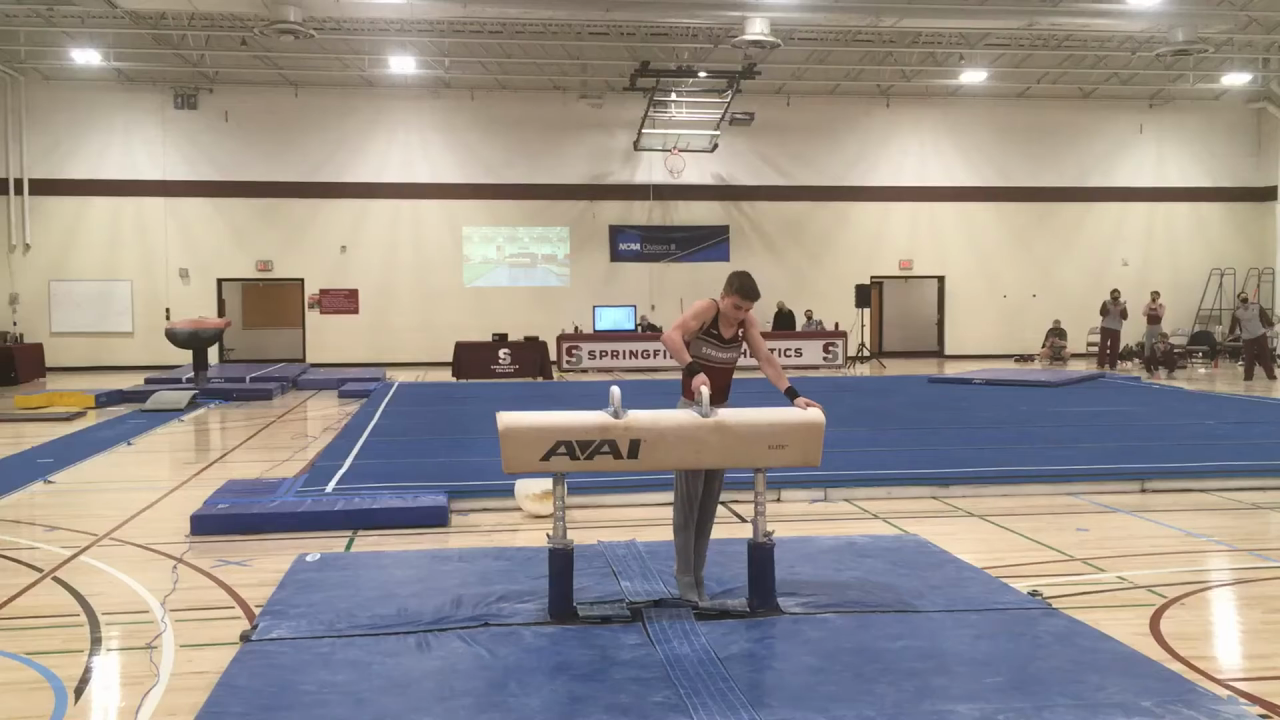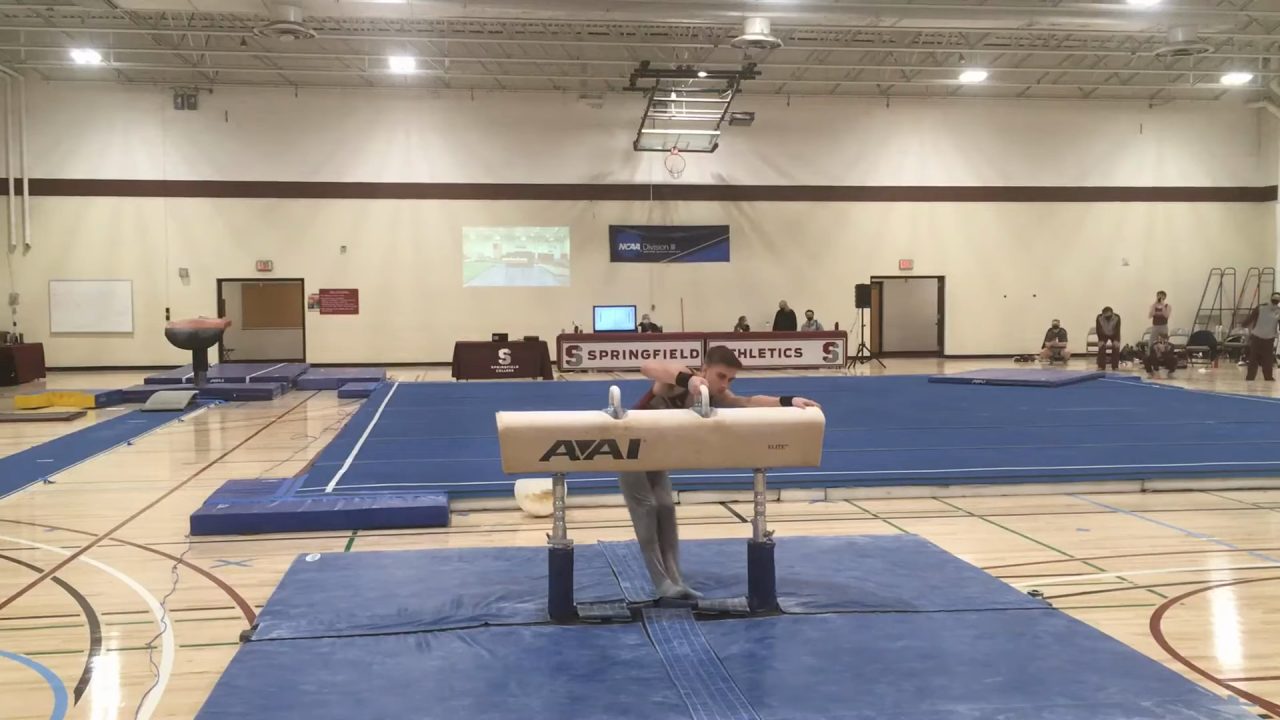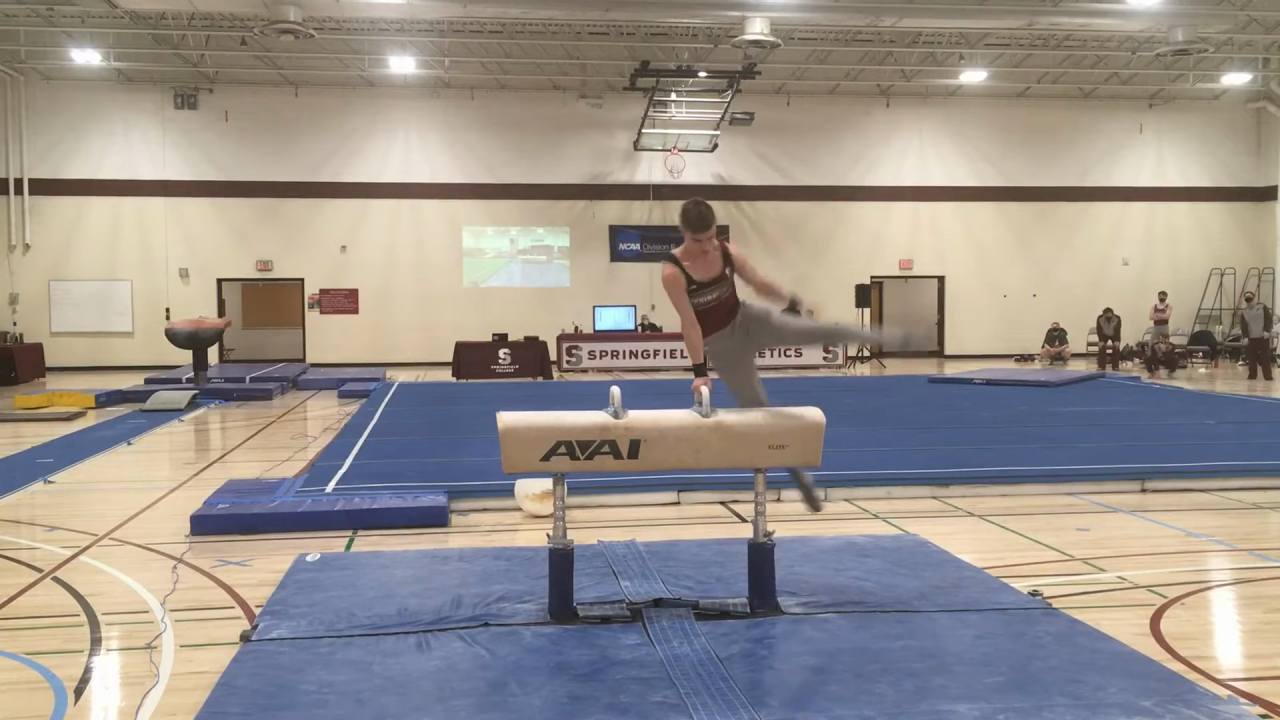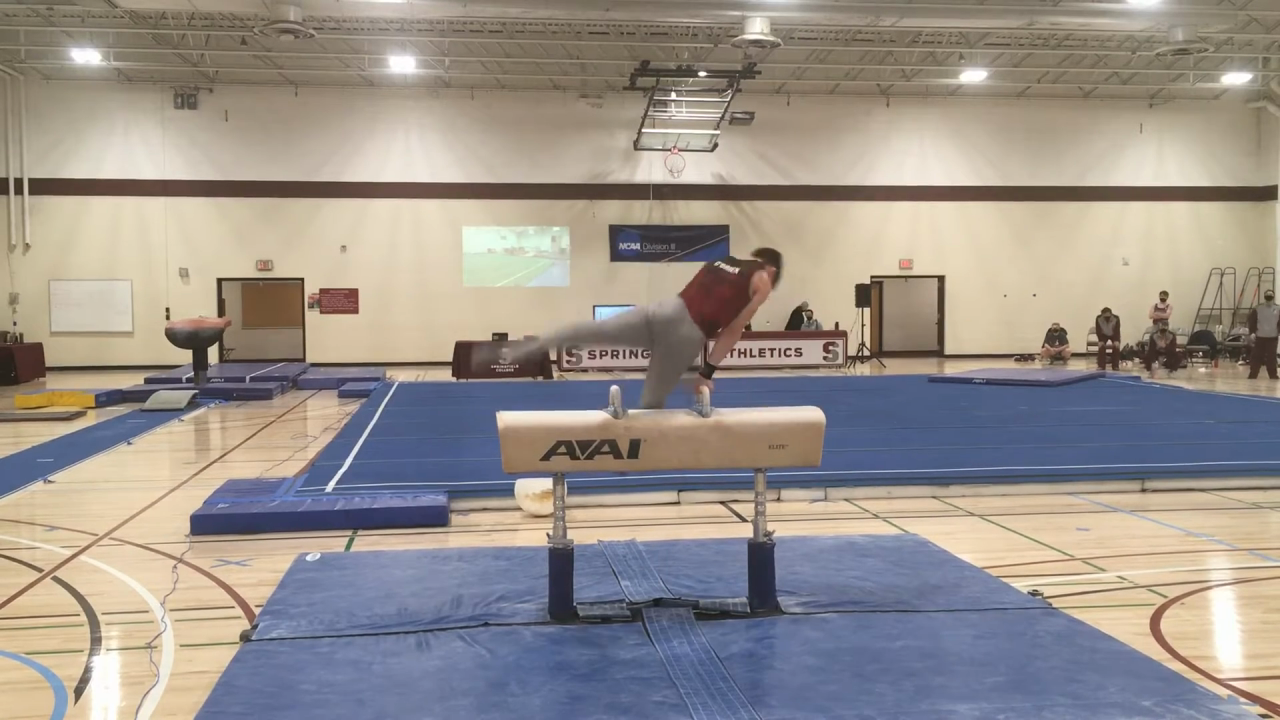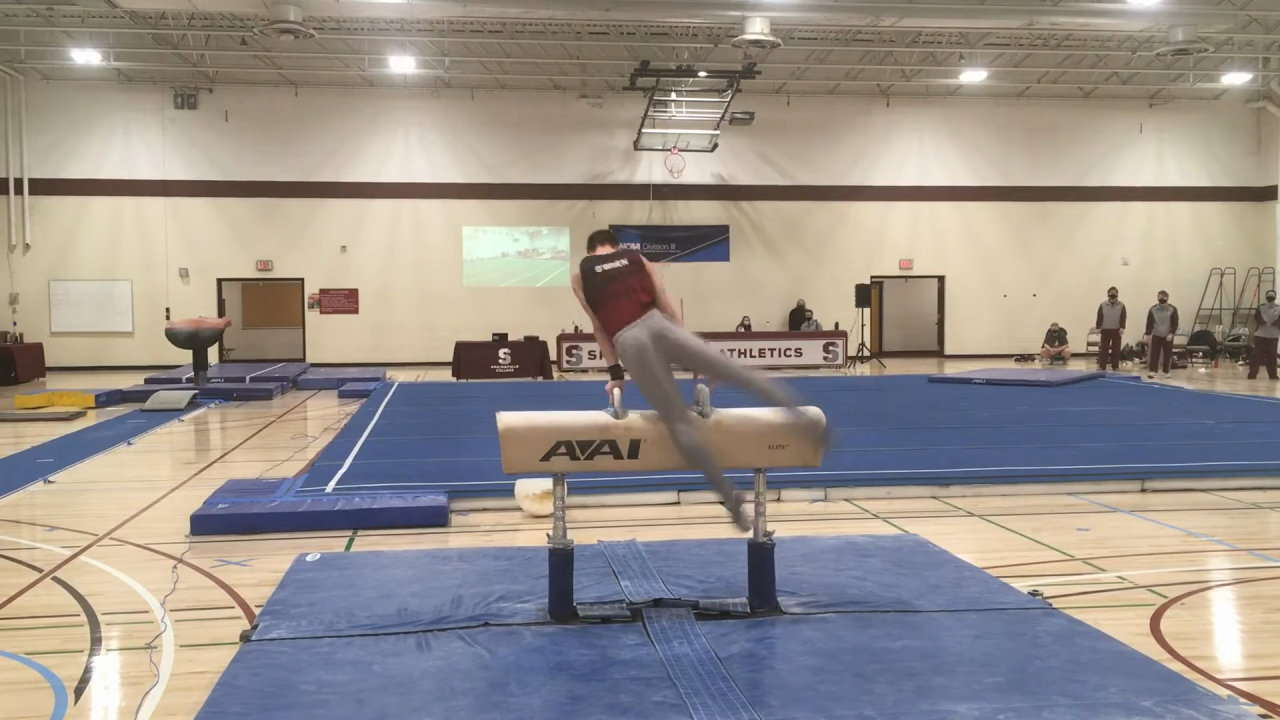
dt=1s
person 1, frame 1
left shoulder: (747, 322)
right shoulder: (705, 309)
left elbow: (766, 360)
right elbow: (670, 336)
left wrist: (792, 395)
right wrist: (693, 371)
left hip: (721, 412)
right hip: (692, 410)
left knee: (710, 499)
right knee: (689, 497)
left ankle: (697, 576)
right ankle: (685, 577)
person 1, frame 2
left shoulder: (715, 394)
right shoulder: (682, 375)
left elbow: (749, 401)
right elbow: (648, 367)
left wrist: (788, 401)
right wrist: (687, 380)
left knee: (665, 507)
right knee: (645, 507)
left ankle: (673, 581)
right ankle: (663, 583)
person 1, frame 3
left shoulder: (729, 252)
right shoulder: (672, 271)
left elbow: (760, 283)
right elbow: (689, 325)
left wrist: (793, 302)
right wrist: (699, 372)
left hip: (746, 318)
right hip: (717, 343)
left knee: (819, 331)
right knee: (759, 410)
left ankle: (885, 338)
right ankle: (799, 475)
person 1, frame 4
left shoulder: (720, 261)
right shoulder: (761, 280)
right elbow: (732, 332)
right wrist: (708, 373)
left hip: (664, 311)
right hip: (688, 336)
left knee: (589, 331)
right knee: (652, 403)
left ankle: (525, 349)
person 1, frame 5
left shoulder: (579, 276)
right shoulder: (638, 261)
left elbow: (601, 327)
left wrist: (615, 373)
right wrist: (684, 343)
left hip: (631, 343)
right hip: (659, 328)
left knee: (680, 423)
right knee: (735, 371)
left ankle: (729, 496)
right ankle: (802, 417)
